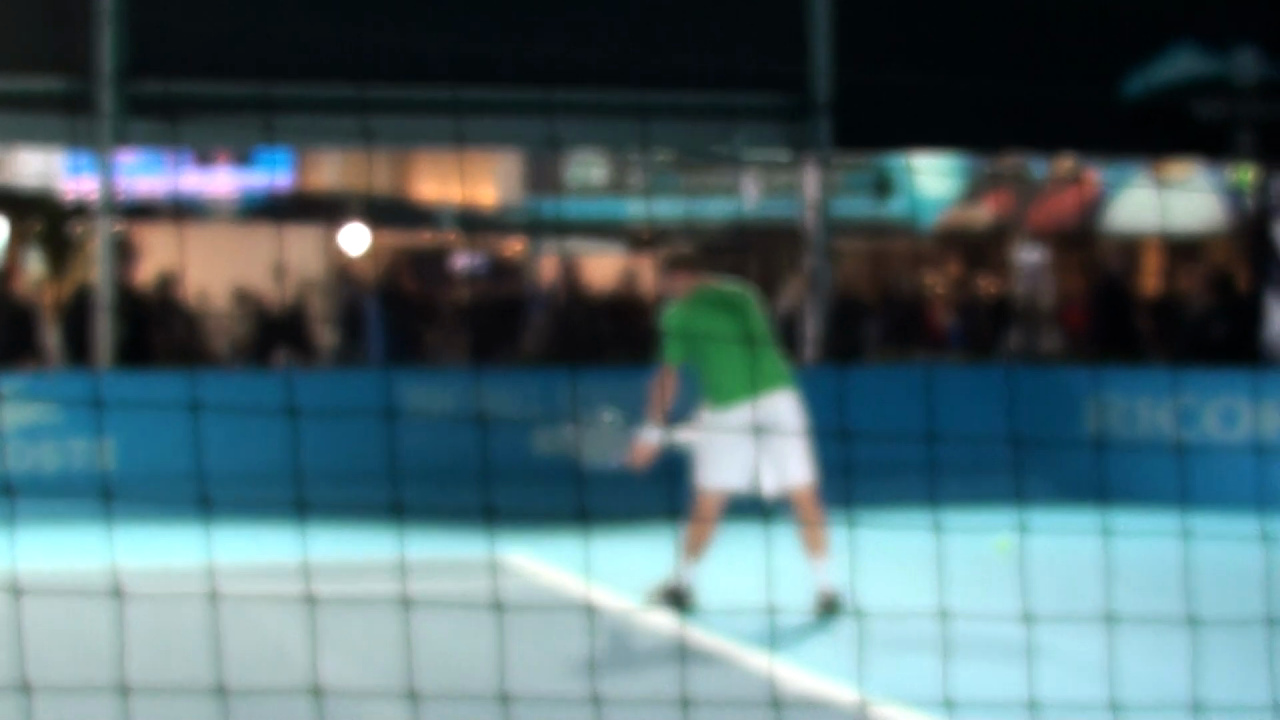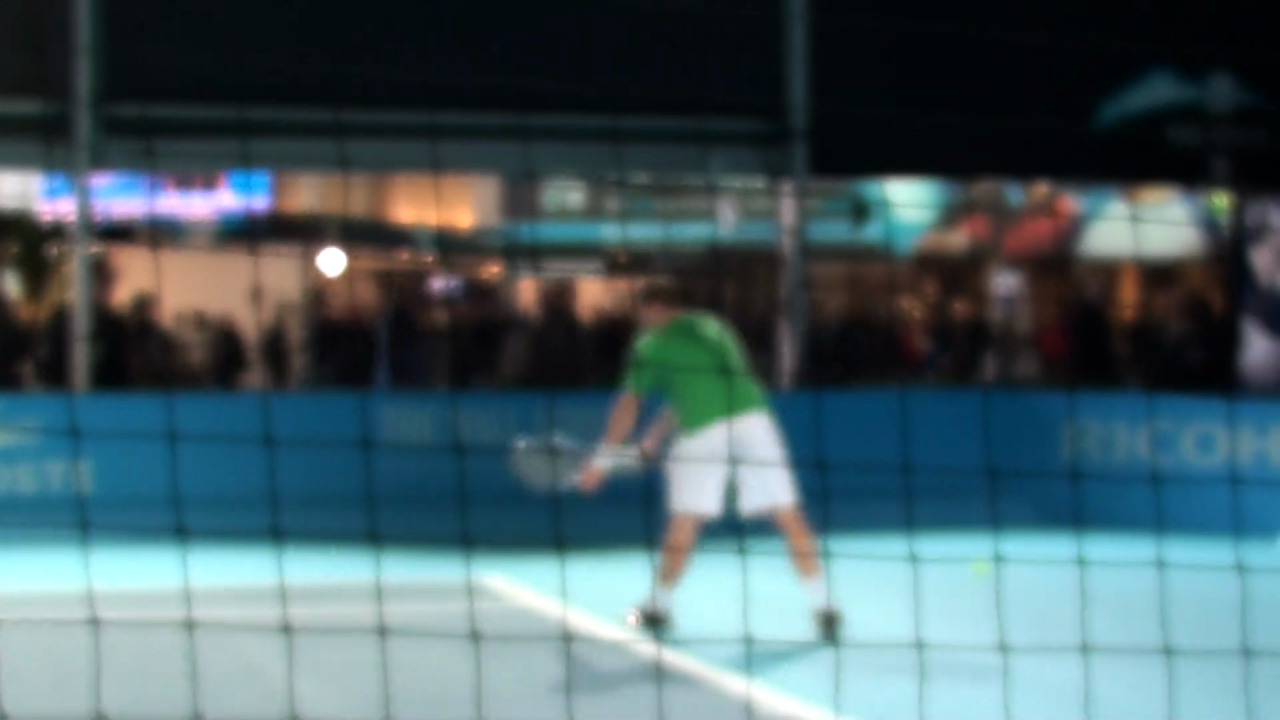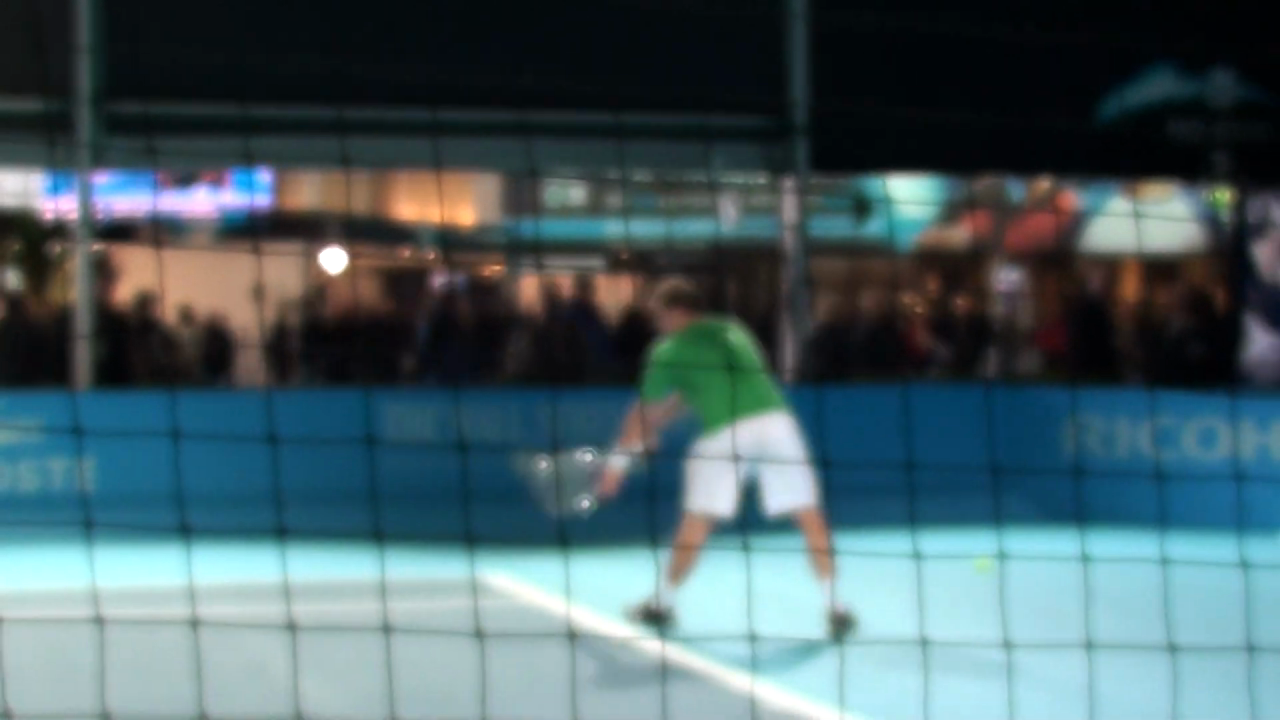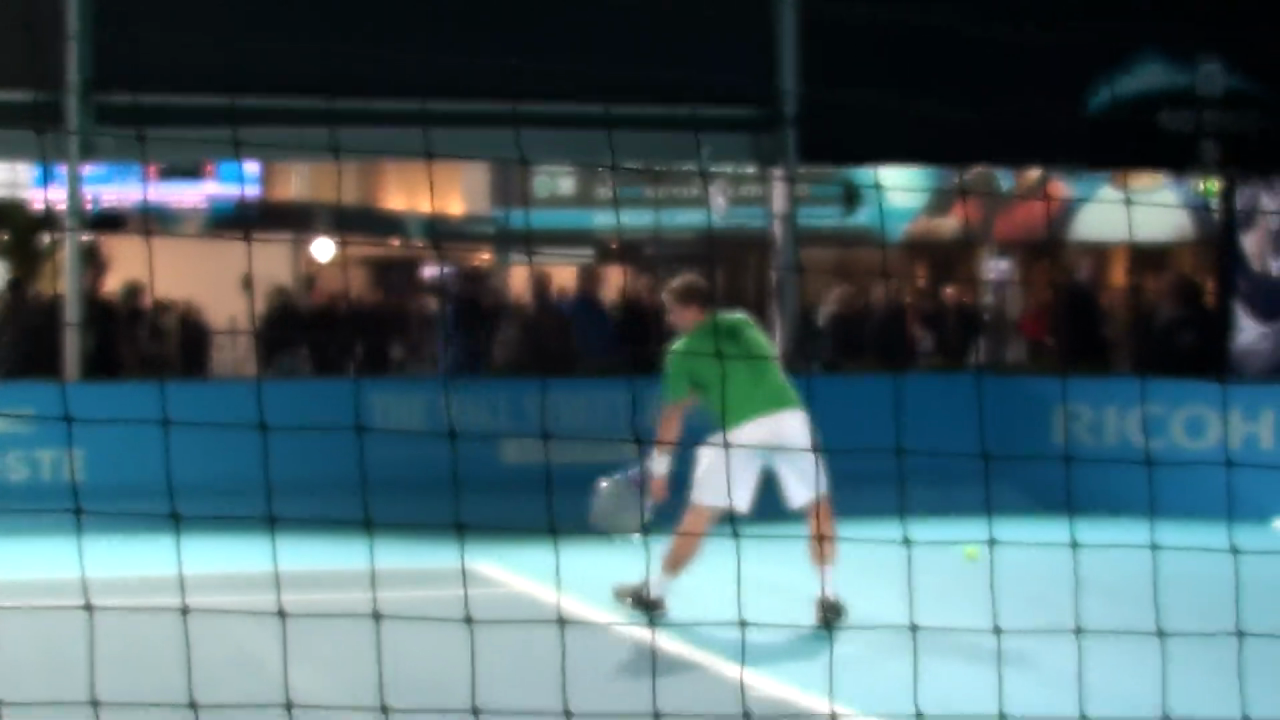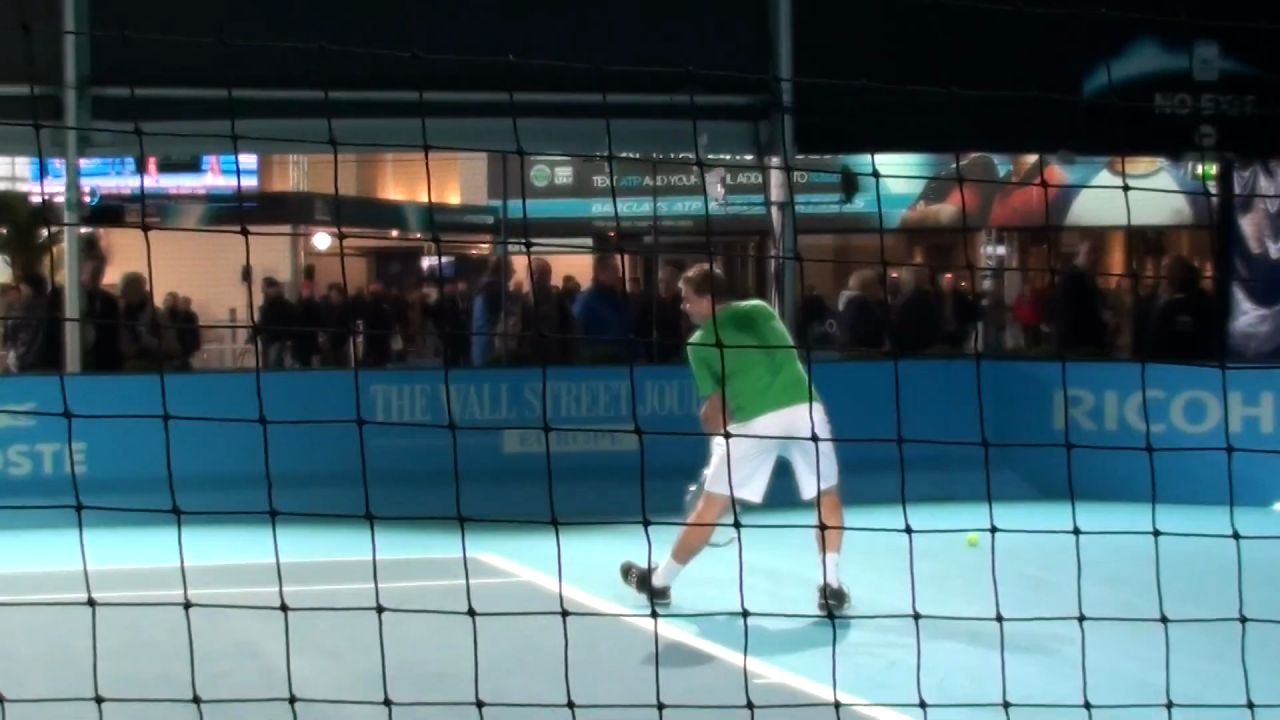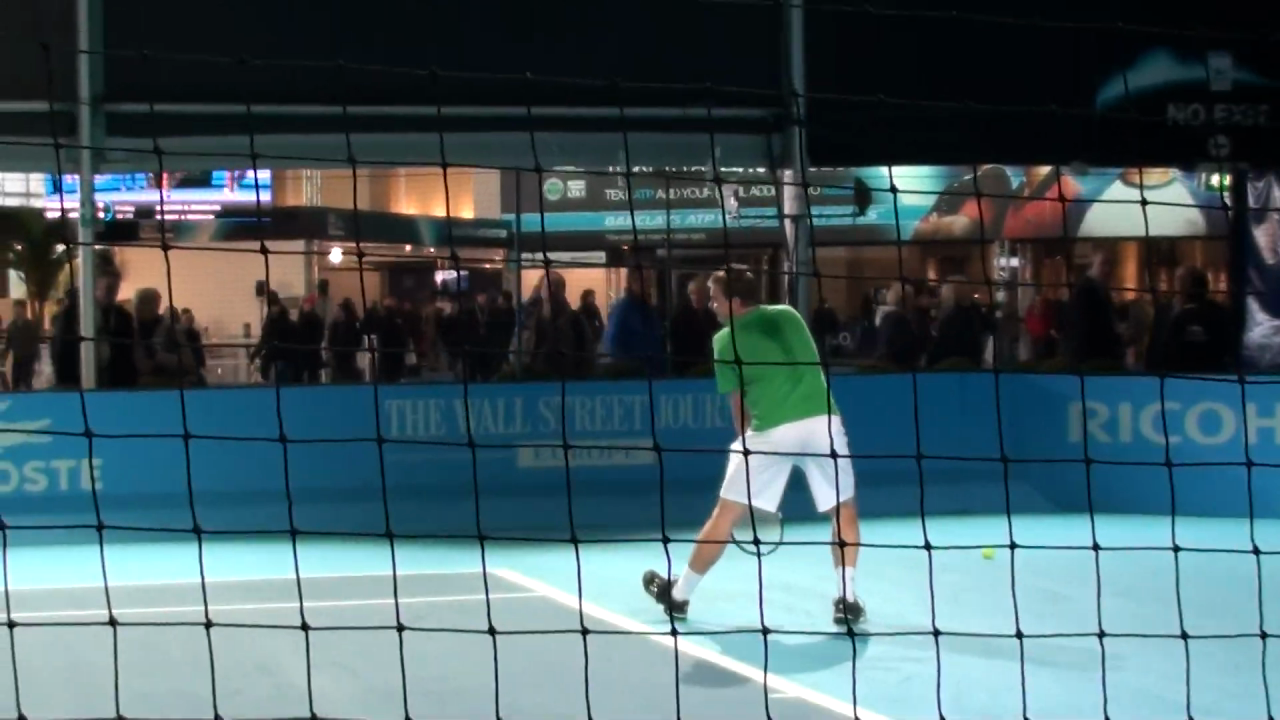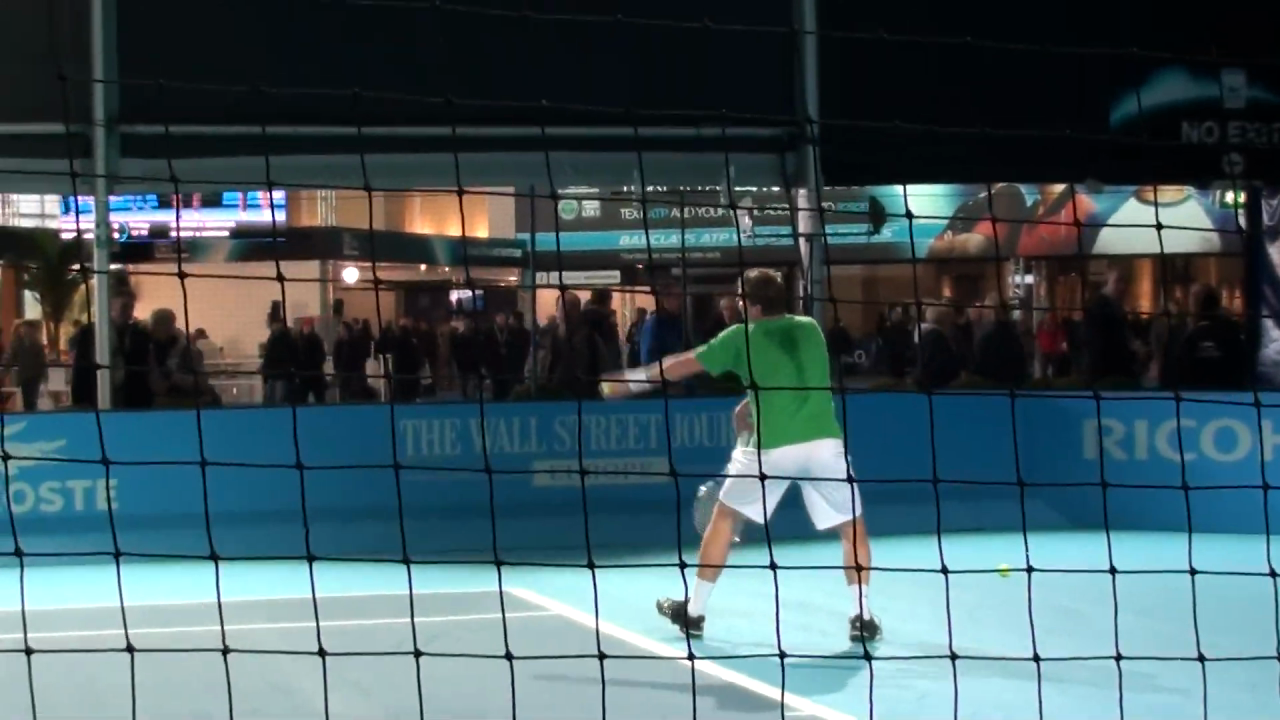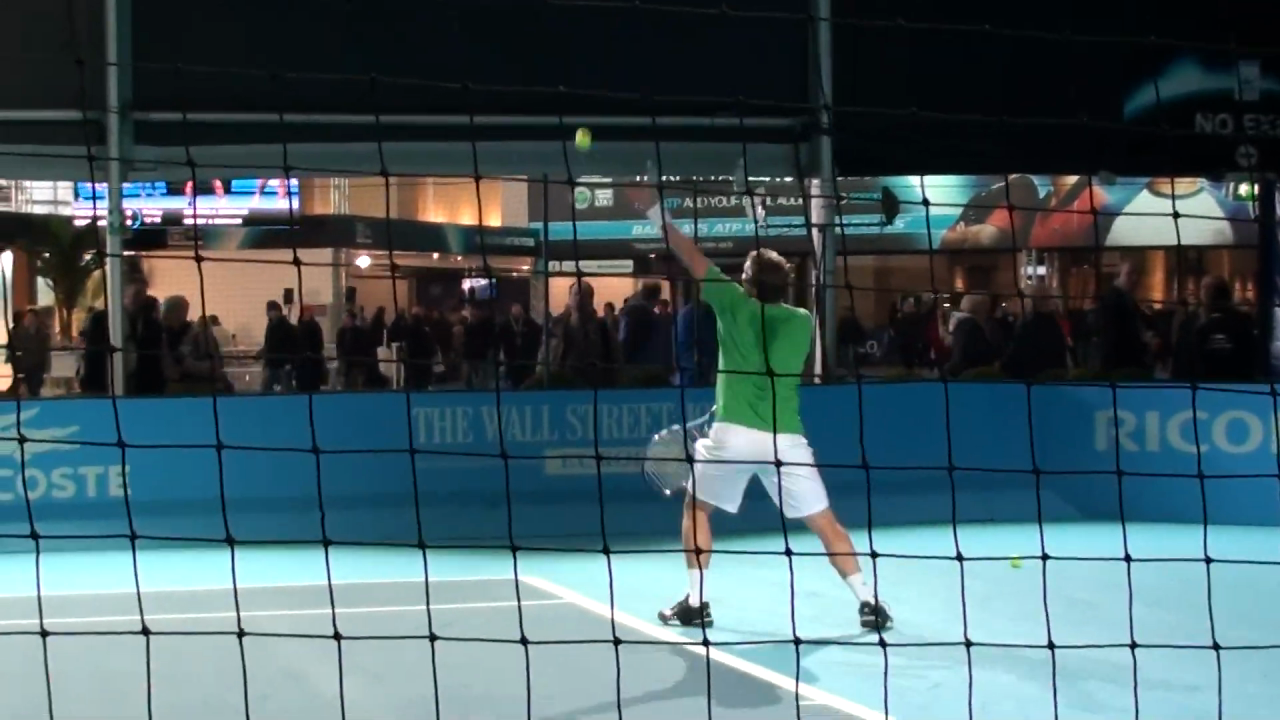
dt=0.2s
person 1, frame 1
left shoulder: (678, 312)
right shoulder: (743, 294)
left elbow: (667, 377)
left wrist: (652, 432)
left hip: (730, 409)
right hip: (778, 397)
left knee: (708, 502)
right knee: (804, 496)
left ankle: (680, 586)
right ankle: (825, 588)
person 1, frame 2
left shoulder: (650, 344)
right shoulder: (710, 326)
left elbow: (628, 405)
left wrist: (602, 459)
right wrist: (655, 436)
left hip: (705, 433)
right hip: (752, 420)
left knee: (683, 525)
right knee: (789, 517)
left ankle: (657, 609)
right ankle: (821, 607)
person 1, frame 3
left shoulder: (669, 350)
right shoulder: (730, 329)
left elbow: (643, 410)
left wrist: (617, 462)
right wrist: (651, 429)
left hip: (727, 433)
right hip: (775, 421)
left knee: (695, 523)
right knee: (811, 518)
left ankle: (661, 605)
right ankle: (835, 609)
person 1, frame 4
left shoulder: (682, 352)
right shoulder: (743, 323)
left elbow: (672, 417)
left wrist: (658, 468)
right wrist: (686, 401)
left hip: (741, 430)
right hip: (789, 418)
left knee: (698, 517)
right knee: (818, 509)
left ankle: (652, 594)
right ankle: (828, 599)
person 1, frame 5
left shoulder: (700, 342)
right shoulder: (761, 310)
left elbow: (716, 406)
left hip: (754, 423)
right hip: (806, 411)
left knee: (710, 506)
right knee: (828, 498)
left ankle: (658, 581)
right ankle: (831, 585)
person 1, frame 6
left shoulder: (725, 340)
right shoulder: (790, 316)
left elbow: (739, 404)
left wrist: (745, 442)
left hip: (771, 432)
right hip: (823, 423)
left knee: (726, 514)
right knee: (843, 510)
left ankle: (678, 594)
right ankle: (847, 599)
person 1, frame 7
left shoulder: (740, 337)
right shoulder: (811, 330)
left elbow: (684, 365)
left wrist: (629, 379)
left hip: (770, 447)
right hip: (824, 443)
left knee: (723, 519)
right knee: (852, 529)
left ankle: (693, 610)
right ankle: (861, 615)
person 1, frame 8
left shoulder: (735, 306)
right shoulder: (802, 321)
left elbow: (692, 258)
left wrist: (656, 211)
left hip: (733, 435)
right hip: (784, 440)
left knee: (695, 509)
right knee: (824, 523)
left ankle: (696, 602)
right ankle: (868, 602)
